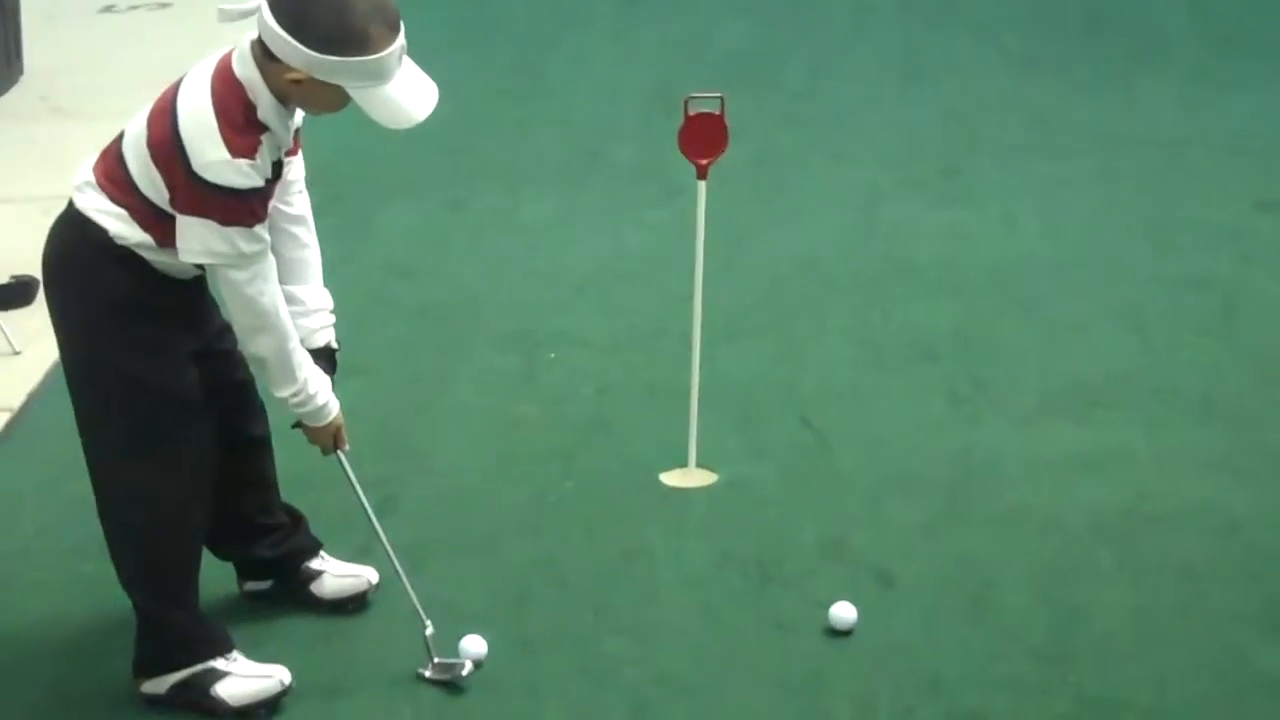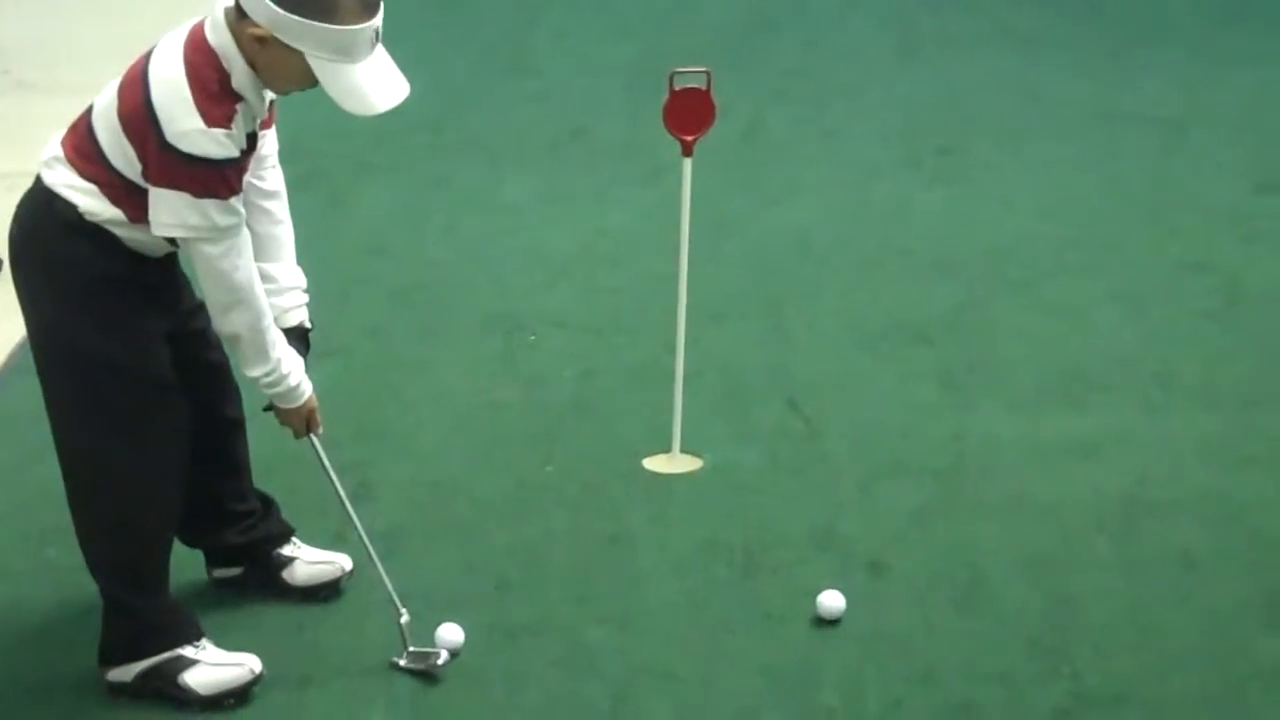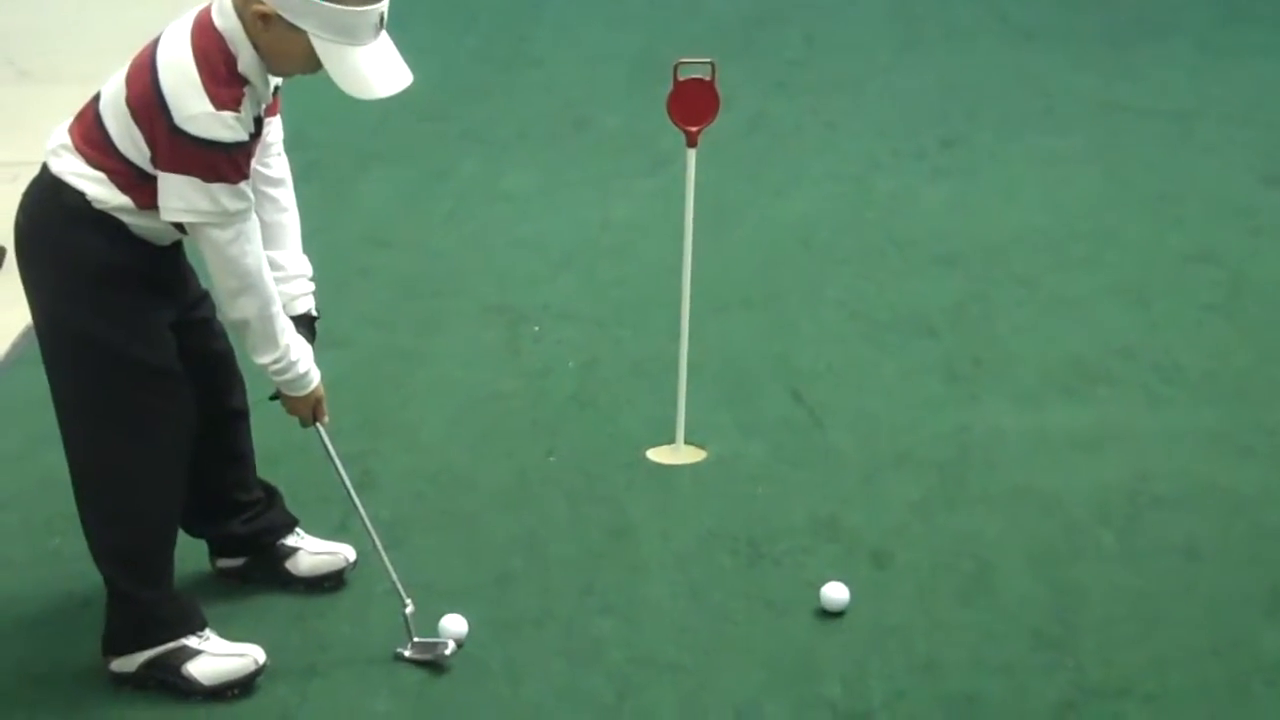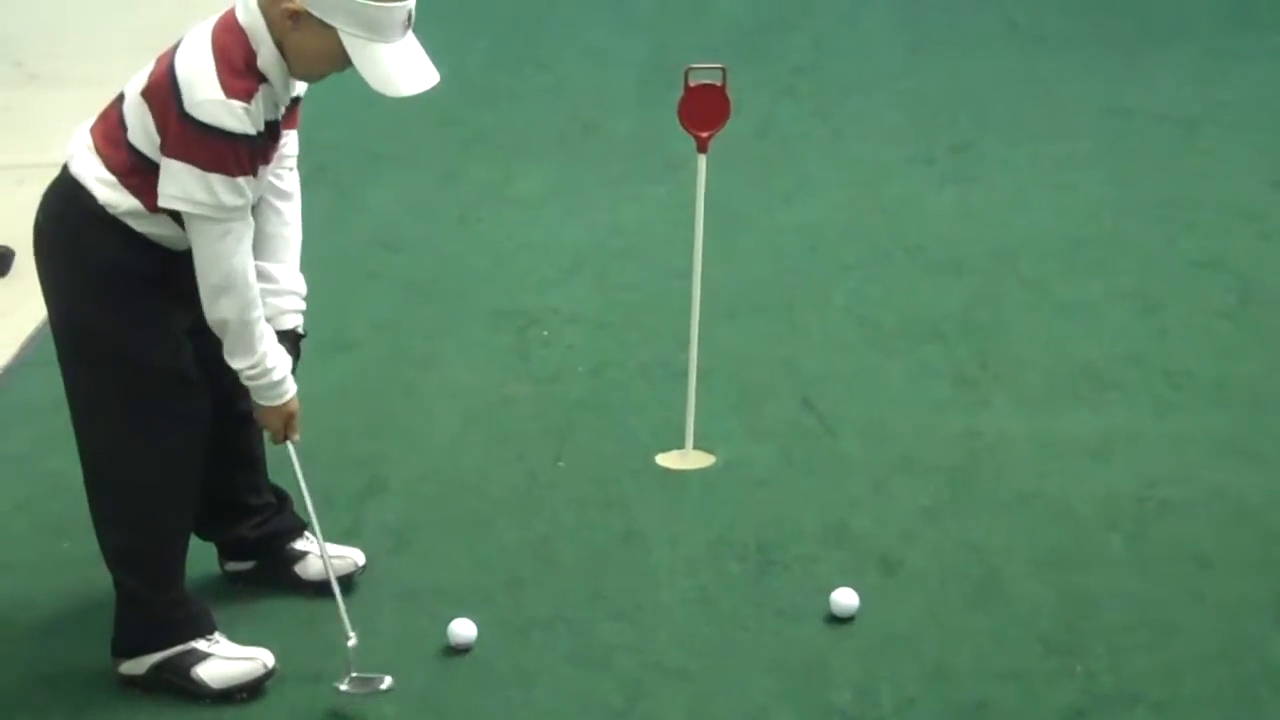
dt=1s
person 1, frame 1
left shoulder: (266, 83)
right shoulder: (221, 147)
left elbow: (289, 208)
right elbow: (251, 291)
left wrist: (317, 340)
right wrist: (313, 399)
left hip: (166, 262)
right hip: (107, 275)
left knee: (232, 412)
right knee: (159, 456)
left ankle: (273, 557)
right ankle: (176, 655)
person 1, frame 2
right shoulder: (193, 116)
left elbow: (262, 185)
right elbow: (225, 269)
left wrist: (289, 320)
right wrist: (286, 380)
left hip: (135, 240)
right hip: (76, 252)
left knee: (206, 391)
right knee: (129, 436)
left ankle: (245, 543)
right ankle: (142, 642)
person 1, frame 3
right shoulder: (202, 99)
left elbow: (267, 172)
right elbow: (233, 255)
left wrist: (297, 307)
right wrist: (293, 369)
left hip: (137, 229)
right hip: (82, 241)
left knee: (211, 379)
right knee: (136, 423)
left ankle: (249, 533)
right ankle: (147, 632)
person 1, frame 4
right shoulder: (217, 96)
left elbow: (277, 187)
right elbow: (224, 259)
left wrist: (284, 324)
right wrist: (270, 379)
left hip: (162, 236)
right hip: (101, 245)
left knee: (221, 389)
right knee: (149, 426)
left ankle: (257, 538)
right ankle: (157, 635)
